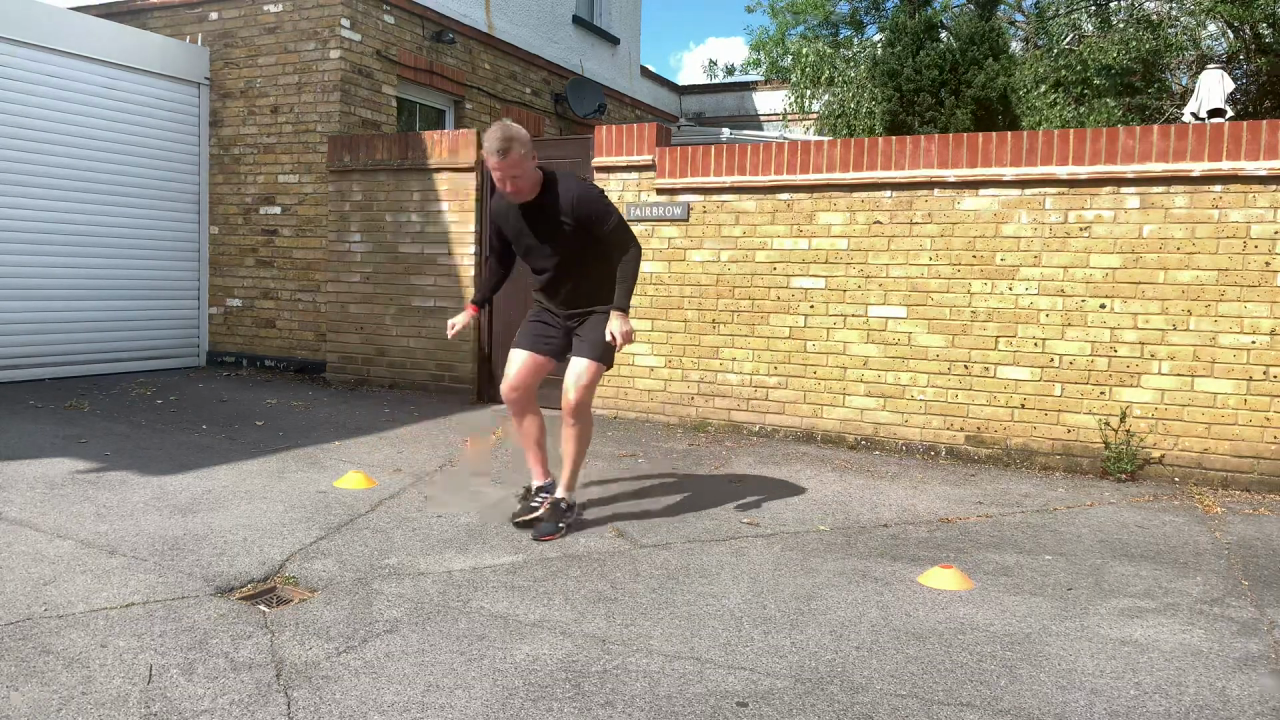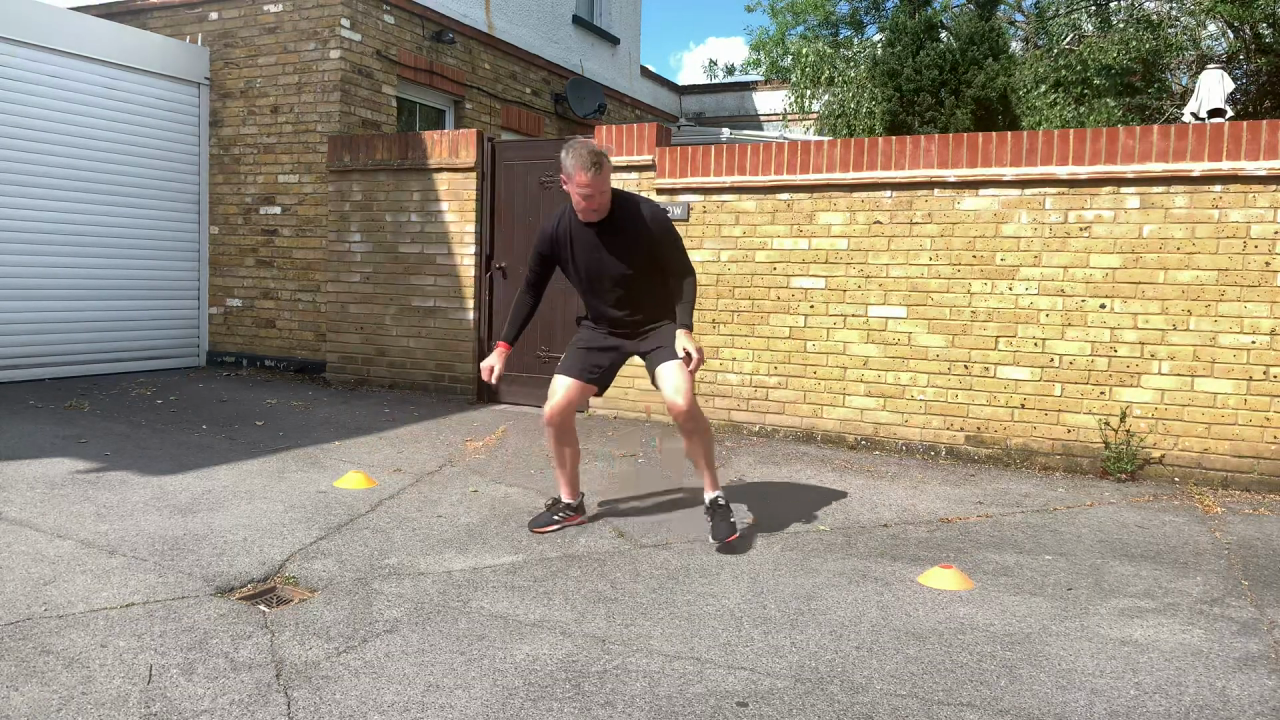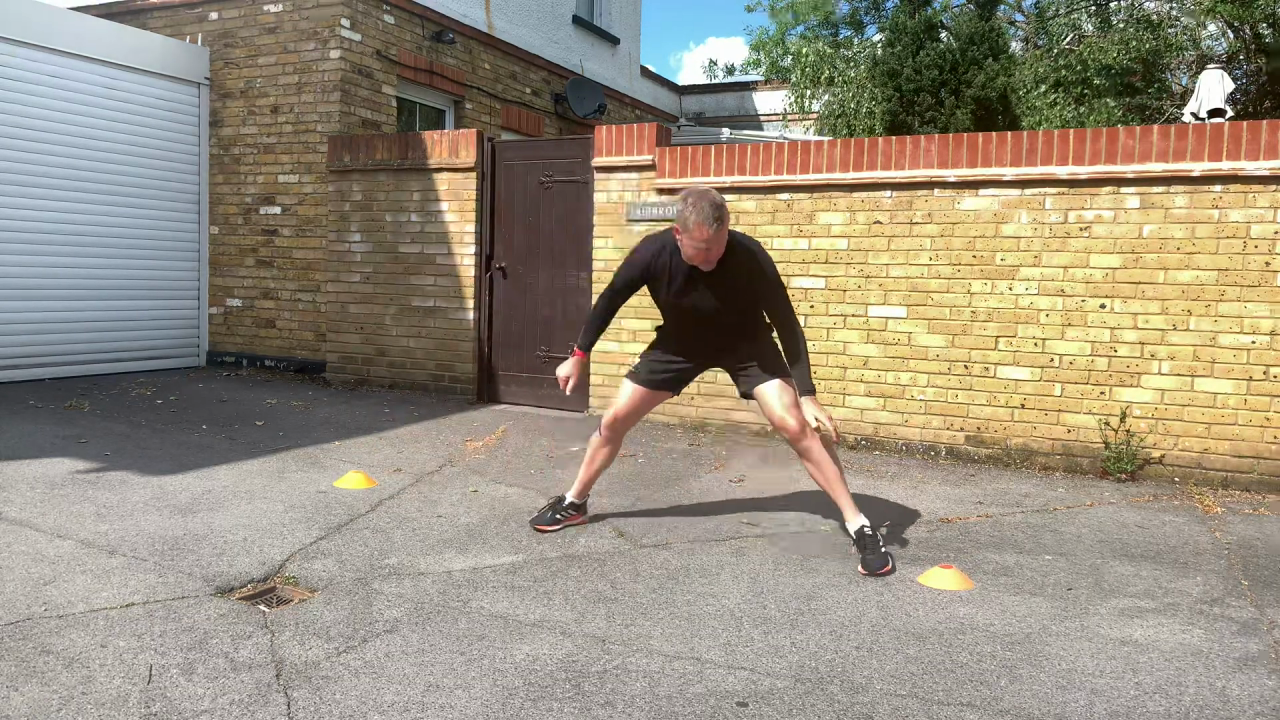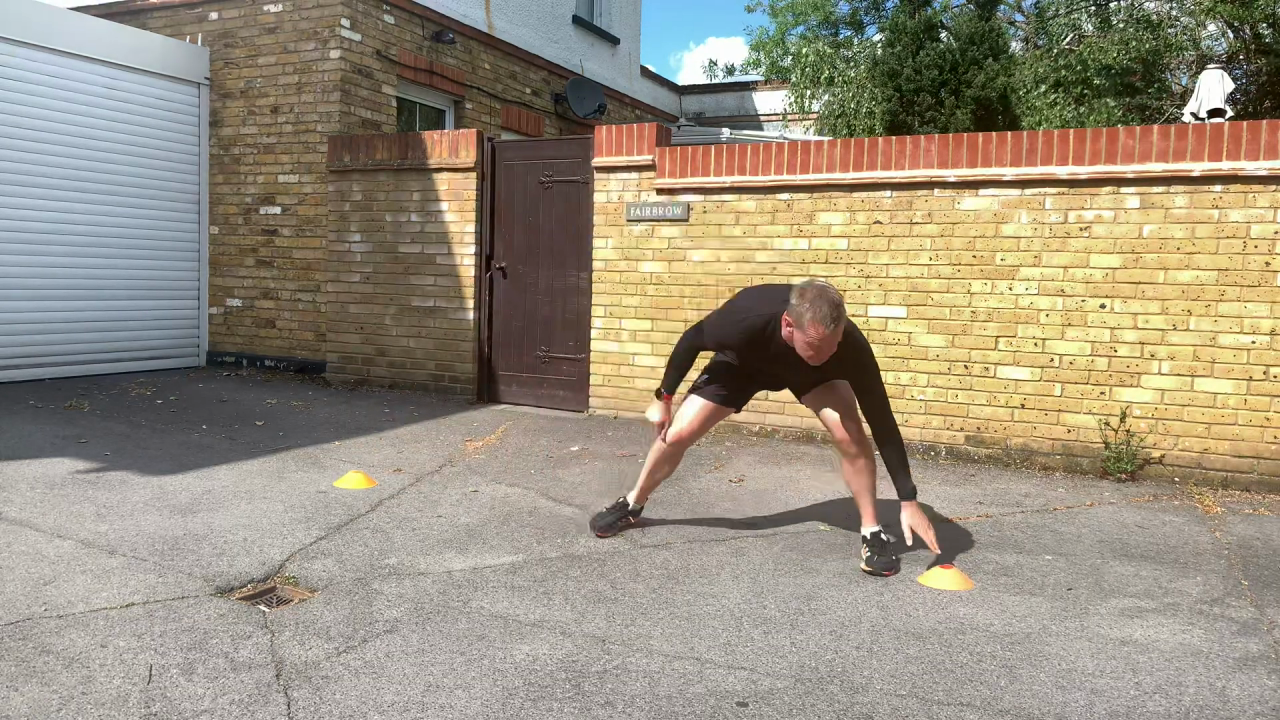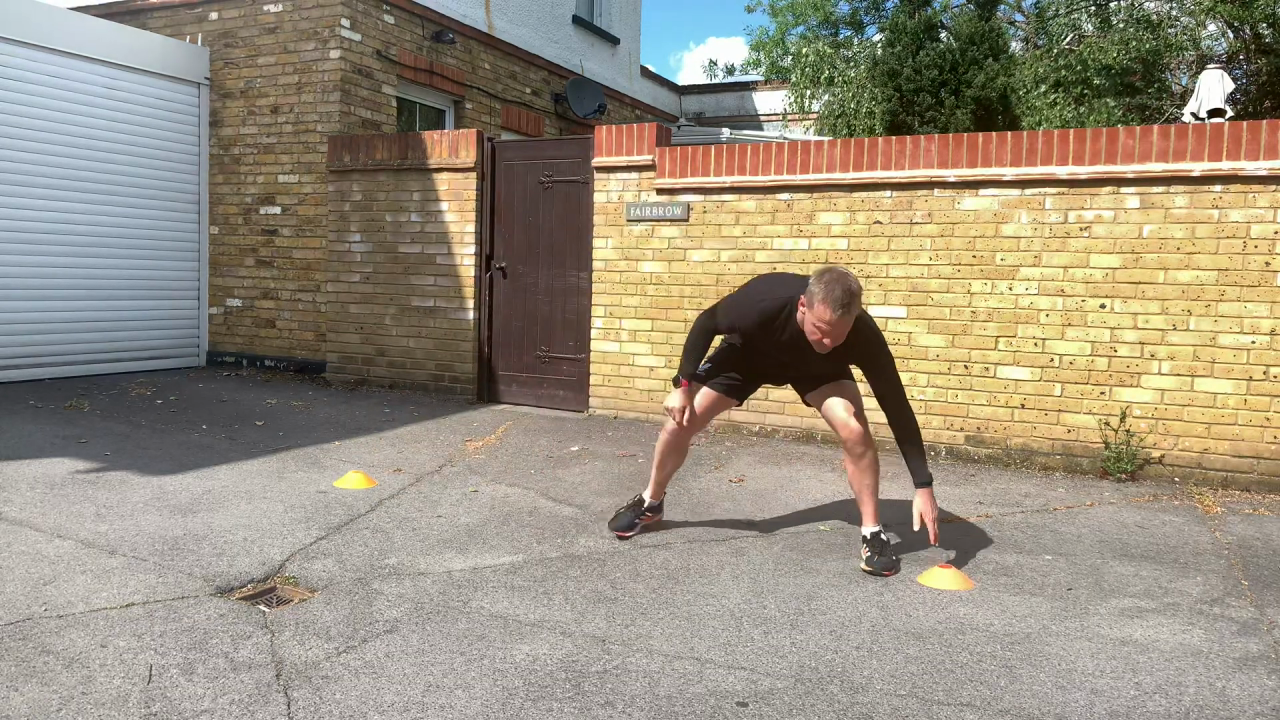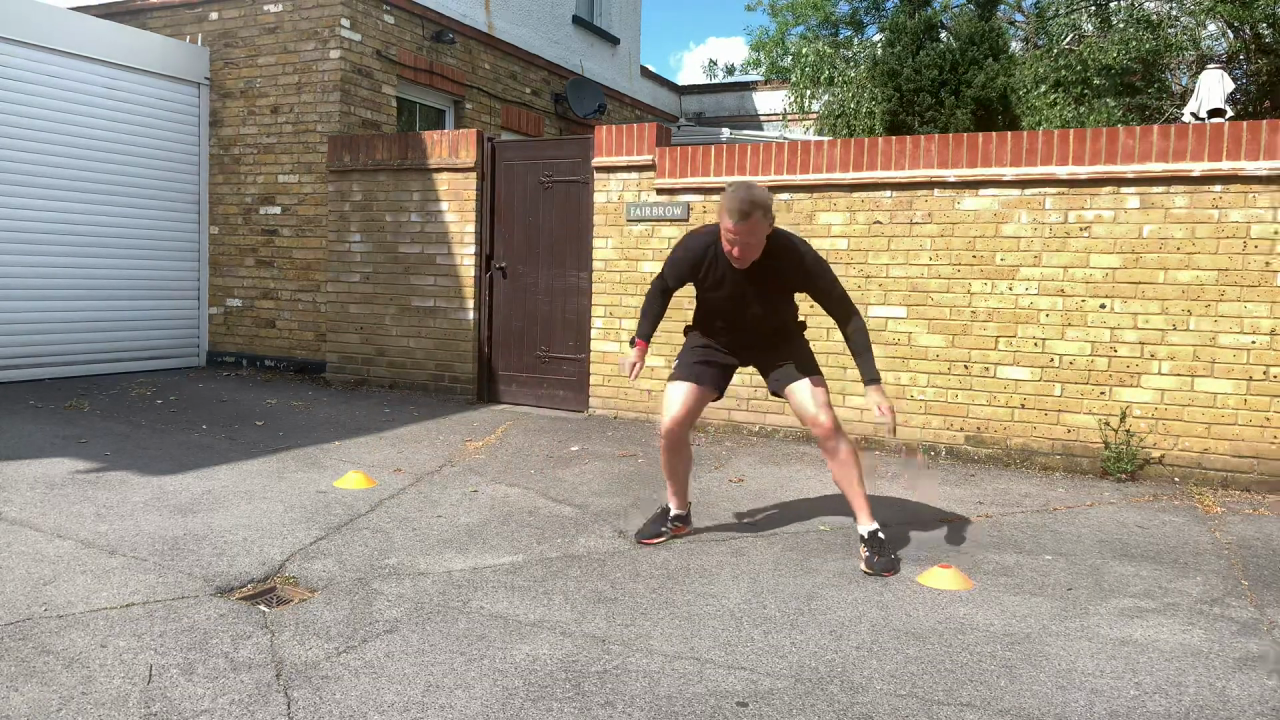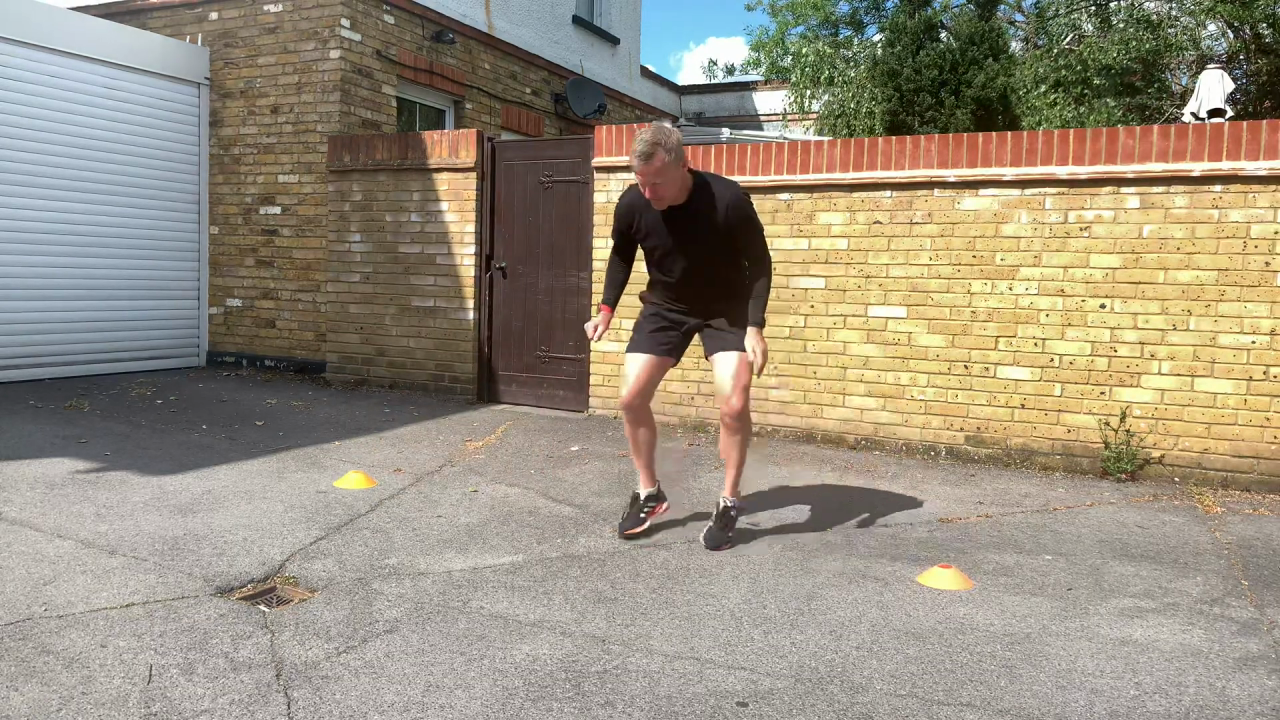
dt=0.2s
person 1, frame 1
left shoulder: (579, 196)
right shoulder: (501, 210)
left elbow: (628, 248)
right elbow: (500, 261)
left wrist: (619, 311)
right wrist: (473, 308)
left hip: (598, 309)
right hip: (550, 307)
left knee: (574, 400)
right knee: (513, 390)
left ankle: (564, 497)
right ankle: (542, 486)
person 1, frame 2
left shoulder: (645, 216)
right shoulder: (557, 229)
left elbow: (682, 274)
right elbow: (531, 290)
left wrist: (684, 329)
right wrist: (502, 348)
left hip: (655, 323)
right hip: (600, 327)
left knee: (681, 404)
right knee: (556, 414)
left ankle: (714, 497)
right ankle: (570, 501)
person 1, frame 3
left shoulder: (748, 255)
right shoulder: (652, 255)
left elbow: (786, 325)
right elbow: (609, 301)
left wrist: (805, 395)
right wrist: (577, 357)
left hip: (746, 343)
right hip: (679, 344)
left knee: (794, 427)
right knee: (615, 419)
left ankle: (857, 526)
right ankle: (573, 502)
person 1, frame 4
left shoulder: (848, 347)
right shoulder: (749, 319)
left elbow: (882, 419)
right elbow: (691, 341)
left wrist: (909, 502)
right wrist: (662, 399)
left hip: (809, 374)
right hip: (742, 361)
left knee: (851, 437)
right knee: (678, 433)
left ankle: (872, 533)
right ankle: (631, 504)
person 1, frame 5
left shoulder: (863, 334)
right shoulder: (755, 309)
left elbow: (895, 406)
right elbow: (704, 326)
left wrist: (923, 487)
right wrist: (682, 386)
left hip: (813, 367)
right hip: (746, 357)
left knee: (856, 433)
right knee: (677, 425)
left ankle: (872, 533)
right ankle: (649, 501)
person 1, frame 6
left shoulder: (797, 257)
right shoulder: (697, 248)
left elbow: (847, 315)
right elbow: (660, 289)
left wrist: (872, 384)
right wrist: (639, 344)
left hip: (778, 343)
right hip: (713, 341)
left knee: (824, 425)
right knee: (671, 425)
left ankle: (868, 529)
right ankle: (676, 512)
person 1, frame 7
left shoulder: (727, 200)
right shoulder: (632, 205)
left elbow: (760, 262)
right elbow: (621, 254)
left wrist: (755, 326)
right wrist: (606, 308)
left hip: (724, 309)
right hip: (665, 305)
left knee: (733, 404)
right knee: (632, 397)
left ankle: (728, 504)
right ankle: (649, 494)
